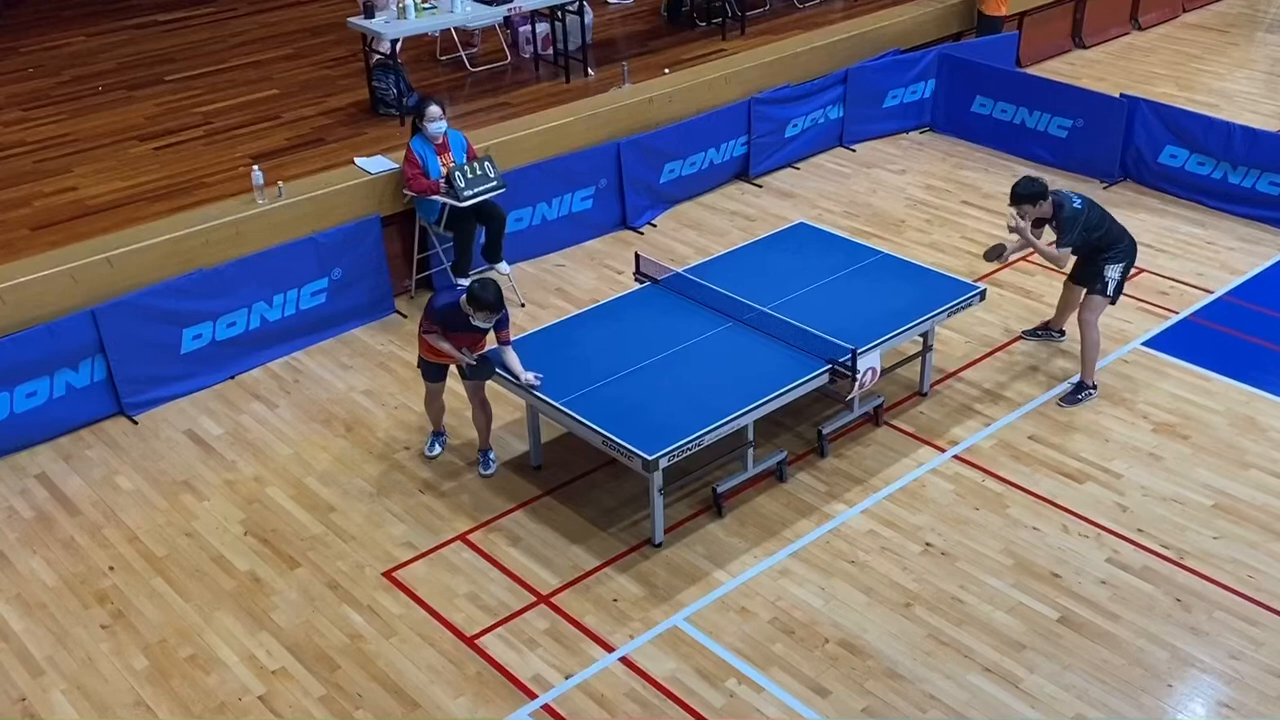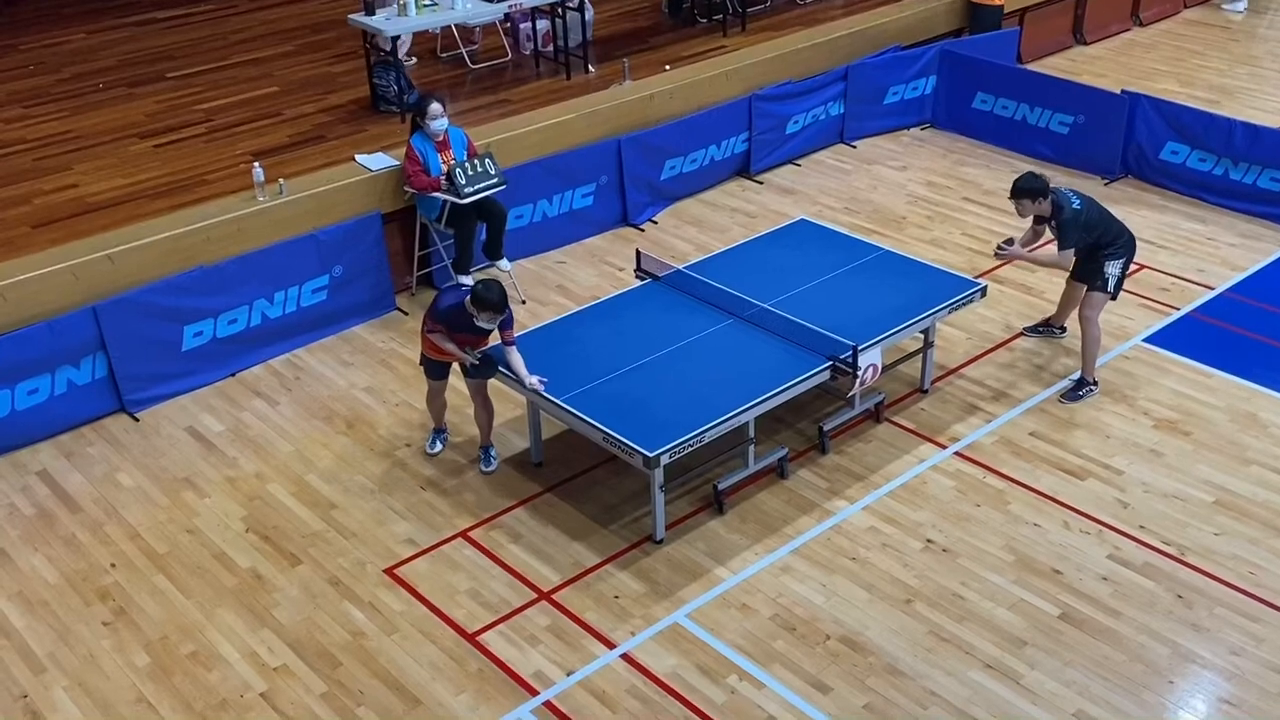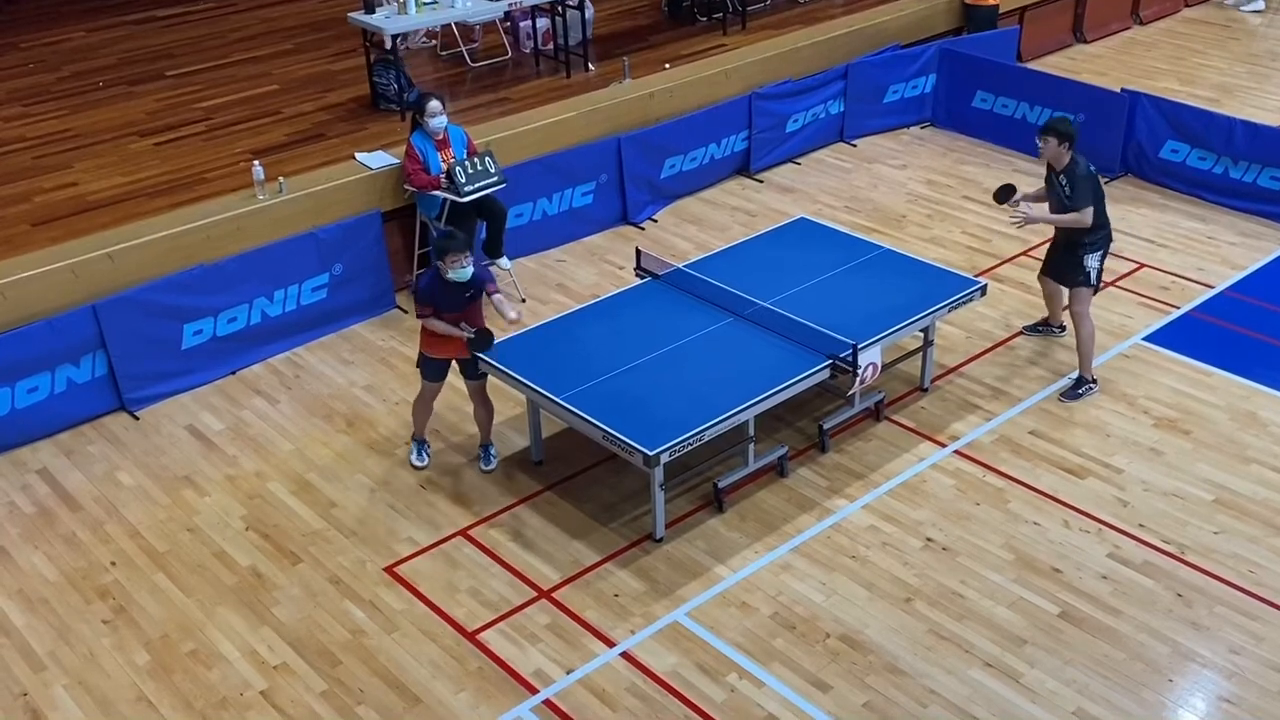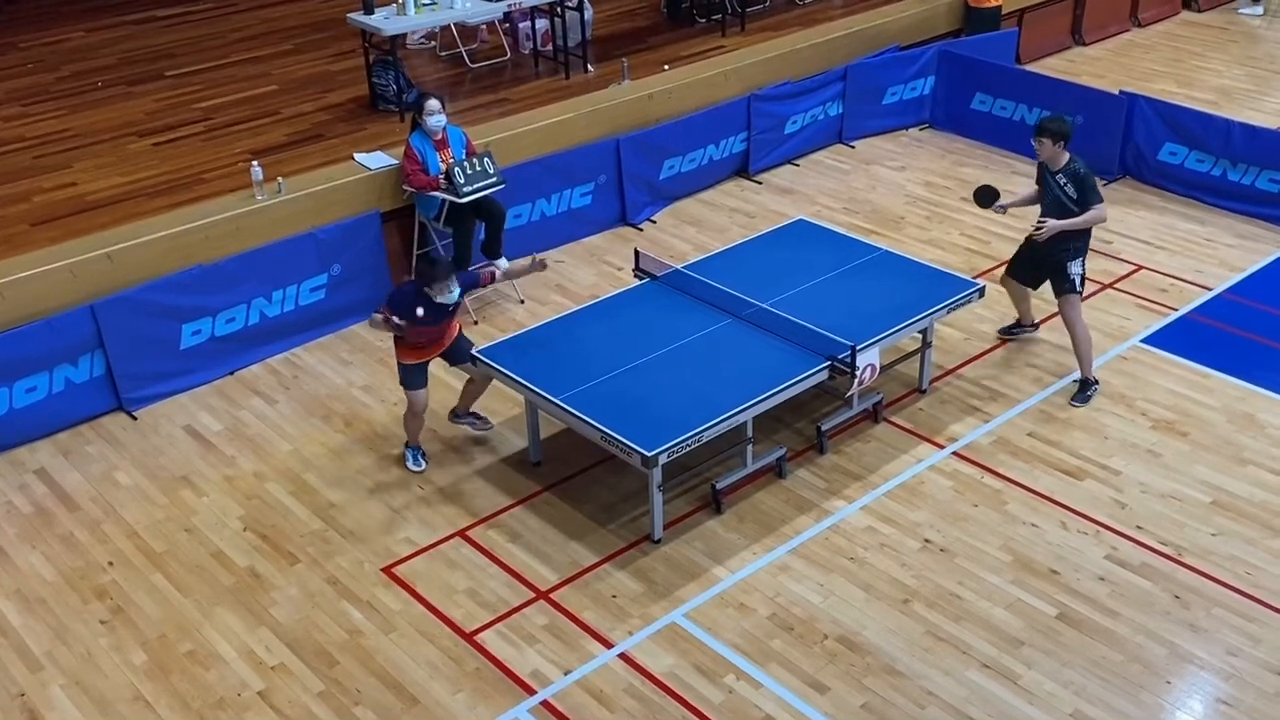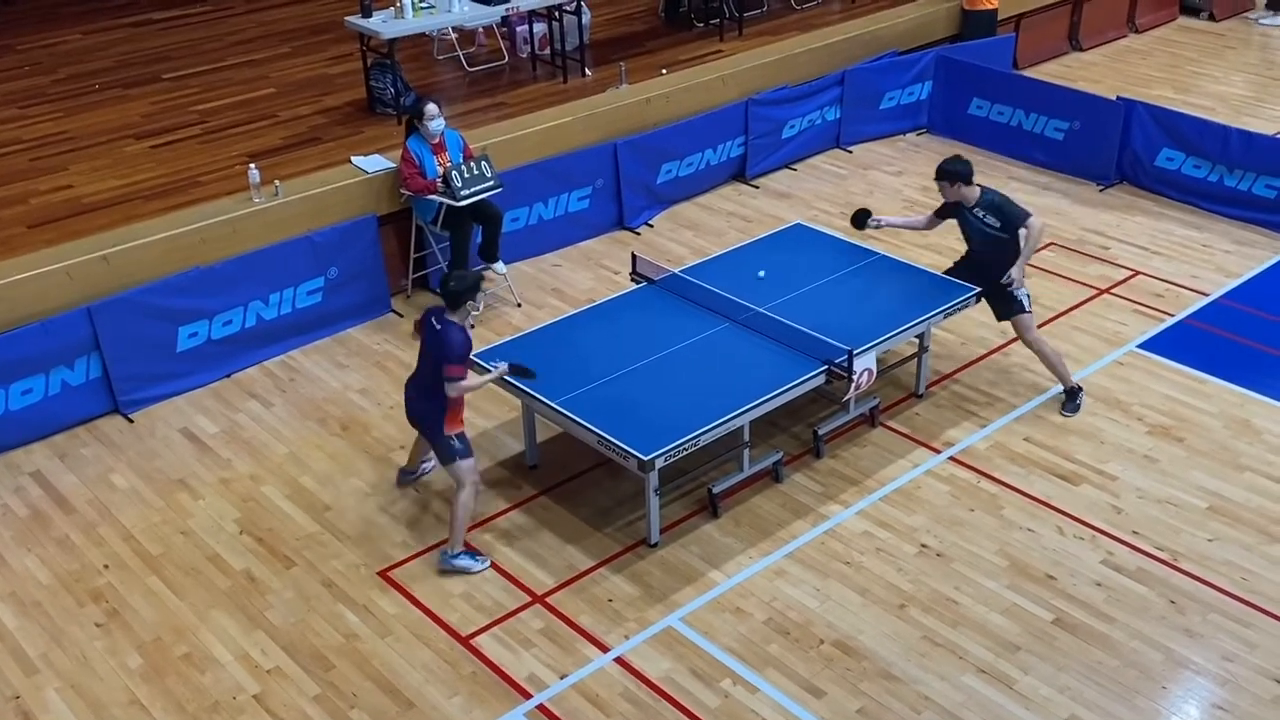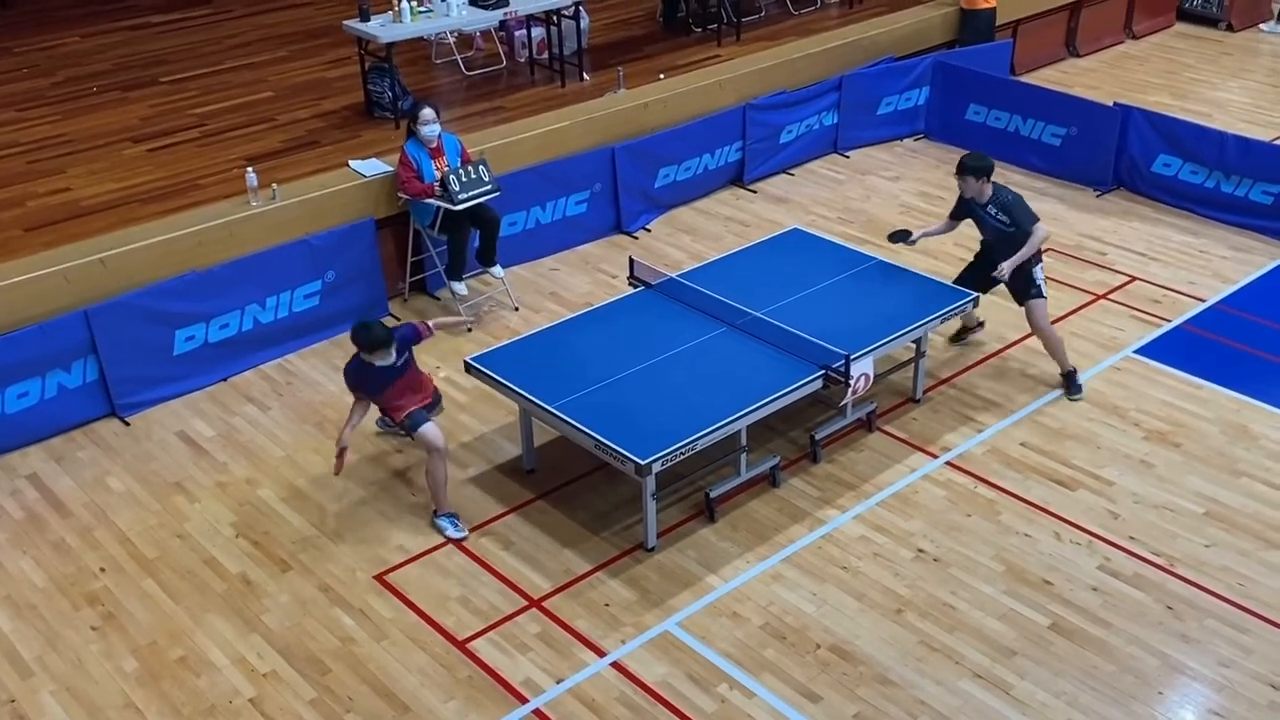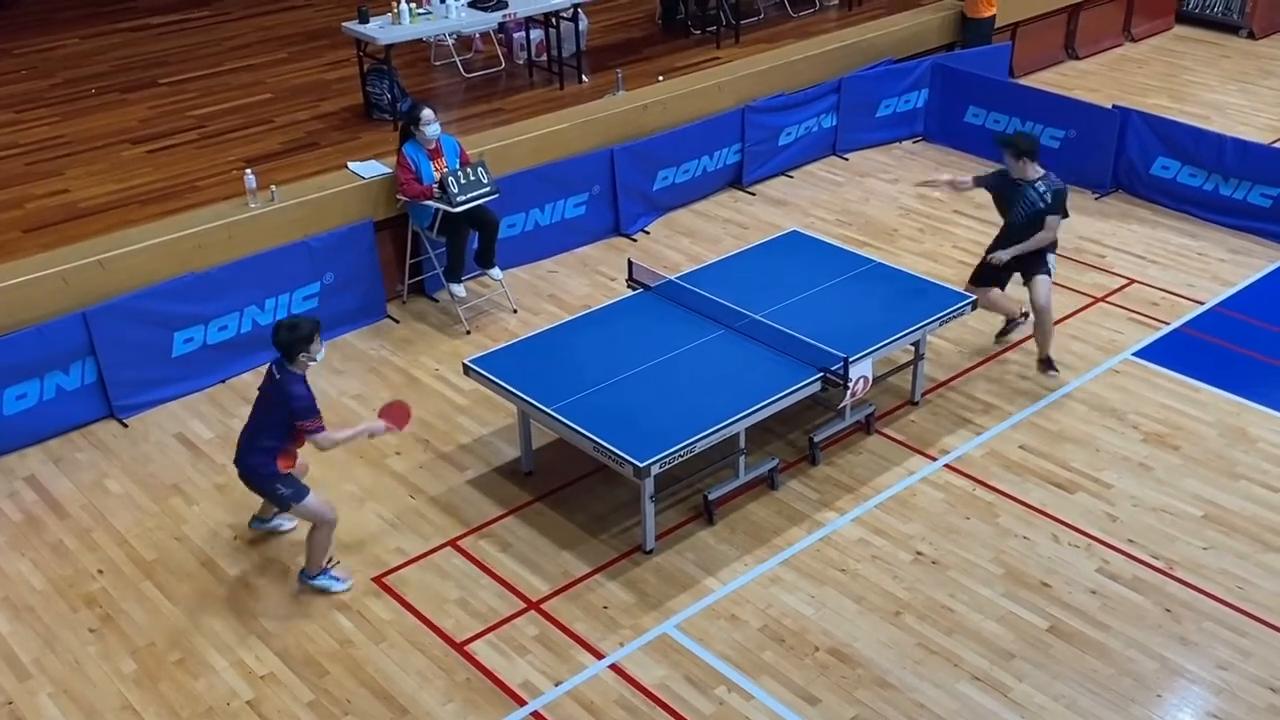
dt=0.7s
person 1, frame 1
left shoulder: (1068, 214)
right shoulder: (1046, 203)
left elbow: (1060, 260)
right elbow: (1035, 235)
left wrist: (1026, 236)
right wrist: (1011, 249)
left hip: (1116, 254)
right hip: (1093, 248)
left knee: (1087, 316)
right knee: (1071, 287)
left ankle: (1087, 385)
right ankle: (1054, 328)
person 1, frame 2
left shoulder: (1068, 215)
right shoulder: (1047, 201)
left elbow: (1064, 262)
right elbow: (1037, 231)
left wrist: (1021, 256)
right wrist: (1017, 246)
left hip: (1115, 250)
right hip: (1092, 245)
left knee: (1088, 313)
right knee: (1073, 285)
left ankle: (1088, 381)
right ankle: (1055, 325)
person 1, frame 3
left shoulder: (1080, 173)
right shoulder: (1053, 165)
left elbow: (1085, 219)
left wrist: (1039, 218)
right wrist: (1025, 197)
left hip: (1090, 242)
right hip: (1066, 237)
left knee: (1078, 308)
right knee: (1047, 279)
left ankle: (1087, 379)
right ankle: (1054, 323)
person 1, frame 4
left shoulder: (1080, 173)
right shoulder: (1045, 165)
left elbow: (1100, 214)
left wrist: (1060, 225)
right wrist: (1010, 203)
left hip: (1068, 250)
right hip: (1043, 239)
left knee: (1070, 315)
right knee: (1011, 280)
left ankle: (1088, 380)
right ankle: (1026, 322)
person 1, frame 5
left shoulder: (997, 203)
right shoulder: (955, 203)
left elbow: (1035, 227)
right elbow: (928, 222)
left wrist: (1020, 266)
right wrist: (887, 222)
left hip: (1006, 276)
right hip: (973, 265)
left knee: (1030, 338)
left ankle: (1072, 389)
person 1, frame 6
left shoulder: (1008, 201)
right shoulder: (968, 199)
left elbow: (1042, 232)
right elbow: (950, 223)
left wrist: (1012, 262)
right wrist: (921, 234)
left hip: (1022, 262)
right hip: (992, 257)
left knee: (1041, 324)
left ankle: (1068, 372)
right ankle: (972, 324)
person 1, frame 7
left shoulder: (1055, 189)
right shoulder: (1005, 178)
left elbow: (1049, 234)
right elbow: (966, 184)
left wrist: (1012, 251)
right wrist: (947, 181)
left hip: (1037, 250)
right hip: (1006, 245)
left knee: (1041, 304)
right knee: (976, 296)
left ankle: (1045, 357)
right ankle: (1016, 314)
person 2, frame 1
left shoulder: (498, 312)
right shoulder: (440, 306)
left elbow: (505, 348)
right elbow: (428, 333)
left wrist: (521, 373)
right wrist: (458, 355)
left hip: (471, 350)
right hip: (435, 349)
left knee: (478, 397)
right knee: (434, 393)
left ankle: (485, 449)
right ankle: (438, 433)
person 2, frame 2
left shoulder: (501, 313)
right shoulder: (444, 306)
left elbow: (510, 349)
right elbow: (432, 332)
left wrist: (526, 377)
right wrist: (461, 354)
left hip: (474, 347)
right hip: (438, 347)
left knee: (480, 394)
right knee: (436, 391)
left ankle: (486, 446)
right ankle: (439, 430)
person 2, frame 3
left shoulder: (479, 273)
right shoulder: (426, 284)
left elbow: (496, 298)
right elbow: (427, 320)
left wrist: (508, 312)
right wrist: (458, 332)
right hip: (436, 346)
left knee: (479, 395)
right knee: (428, 394)
left ankle: (486, 444)
right ankle: (418, 440)
person 2, frame 4
left shoulder: (460, 281)
right shoulder: (404, 296)
left elbow: (499, 275)
right elbow: (375, 320)
left wrist: (530, 268)
right wrist: (394, 325)
left hip: (447, 336)
right hip: (411, 349)
left knee: (483, 373)
right knee: (418, 406)
left ankle: (460, 412)
right ankle: (412, 447)
person 2, frame 5
left shoulder: (434, 315)
right shoulder: (457, 341)
left elbow: (419, 331)
right elbow: (454, 390)
right wrist: (493, 376)
left hip: (417, 402)
right hip: (439, 415)
right knee: (469, 481)
left ankle: (410, 470)
right ankle: (454, 553)
person 2, frame 6
left shoulder: (402, 334)
right shoulder: (356, 372)
left elbow: (431, 326)
right elbow: (362, 401)
left wrist: (461, 321)
right wrist: (348, 430)
left hip: (423, 390)
right hip: (401, 406)
left knee: (434, 411)
right knee: (437, 446)
left ankle: (392, 423)
right ankle: (443, 513)
person 2, frame 7
left shoulder: (278, 368)
right shoulder: (298, 395)
right elbow: (323, 442)
right wrist: (366, 428)
left hip: (250, 453)
right hip: (262, 468)
left knee: (298, 470)
right knee: (327, 517)
left ankle: (264, 518)
right ankle: (314, 574)
person 3, frame 1
left shoulder: (456, 137)
right shoulder: (416, 147)
right elbow: (413, 182)
right wrist: (436, 186)
right hip: (437, 203)
left knee: (497, 215)
right knee: (467, 222)
left ankle: (493, 257)
right ankle: (461, 274)
person 3, frame 2
left shoulder: (457, 134)
right shoulder: (416, 144)
right elbow: (413, 179)
right wrist: (437, 183)
right hip: (437, 200)
left knee: (498, 212)
right knee: (467, 219)
left ankle: (494, 254)
right ankle: (462, 271)
person 3, frame 3
left shoulder: (457, 132)
right shoulder: (416, 143)
right elbow: (413, 177)
right wrist: (437, 181)
right hip: (437, 198)
left knee: (498, 210)
right knee: (467, 218)
left ankle: (494, 252)
person 3, frame 4
left shoulder: (456, 133)
right shoulder: (415, 143)
right elbow: (412, 178)
right wrist: (436, 182)
right hip: (436, 199)
left knee: (497, 211)
right knee: (466, 220)
left ankle: (493, 253)
right ankle: (461, 269)
person 3, frame 5
left shoulder: (453, 136)
right shoulder: (412, 147)
left elbow: (470, 162)
right elbow: (409, 181)
right wrist: (434, 185)
right hip: (434, 202)
left knee: (494, 214)
right knee: (463, 223)
left ankle: (490, 256)
right ankle: (458, 271)
person 3, frame 6
left shoulder: (451, 141)
right shoulder: (410, 151)
right elbow: (407, 185)
right wrist: (431, 189)
right hip: (431, 207)
left knee: (492, 218)
right knee: (461, 226)
left ankle: (487, 260)
right ankle: (454, 276)
person 3, frame 7
left shoulder: (450, 142)
right shoulder: (408, 152)
right elbow: (406, 187)
right wrist: (430, 191)
right hip: (429, 209)
left knee: (491, 220)
right knee: (460, 228)
left ankle: (486, 261)
right ankle: (453, 277)
